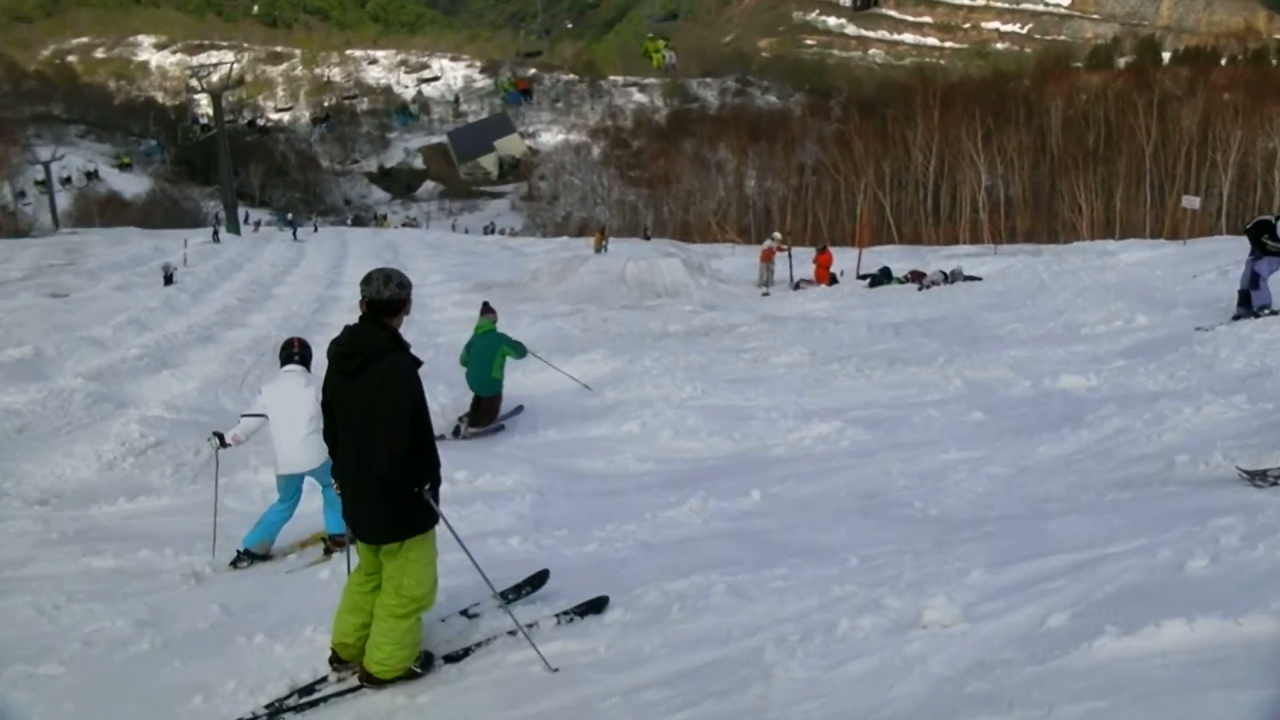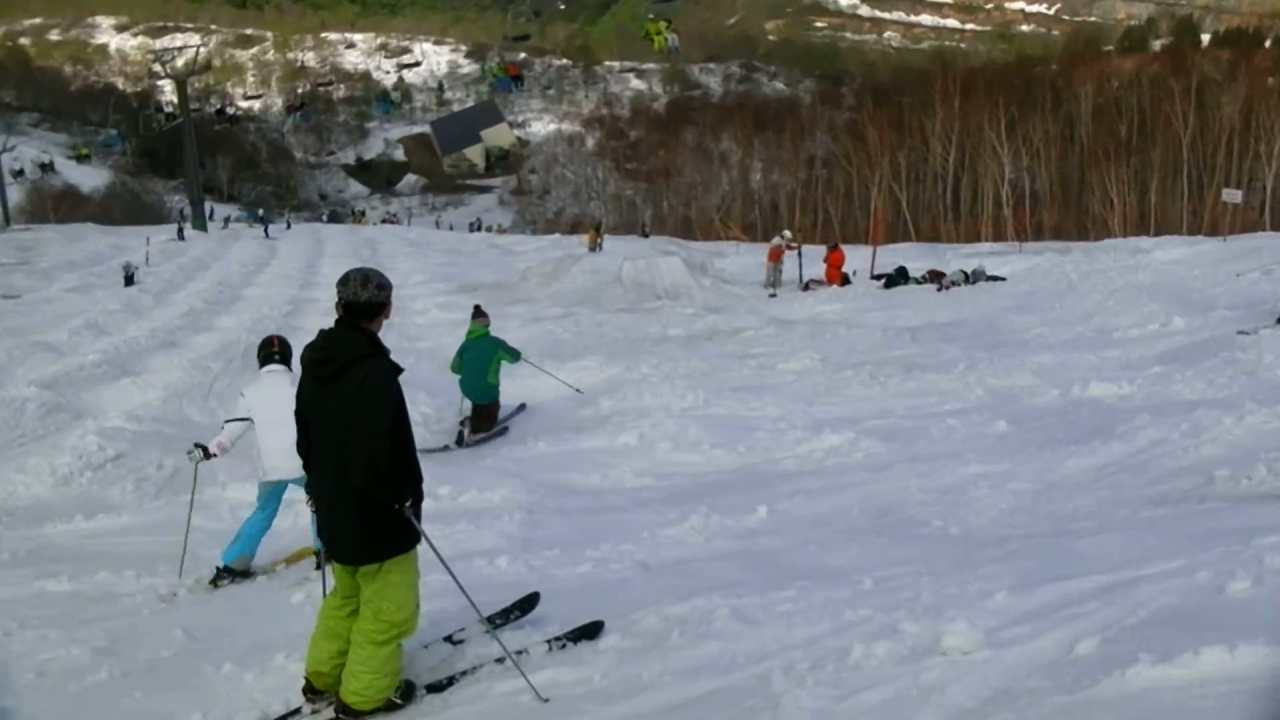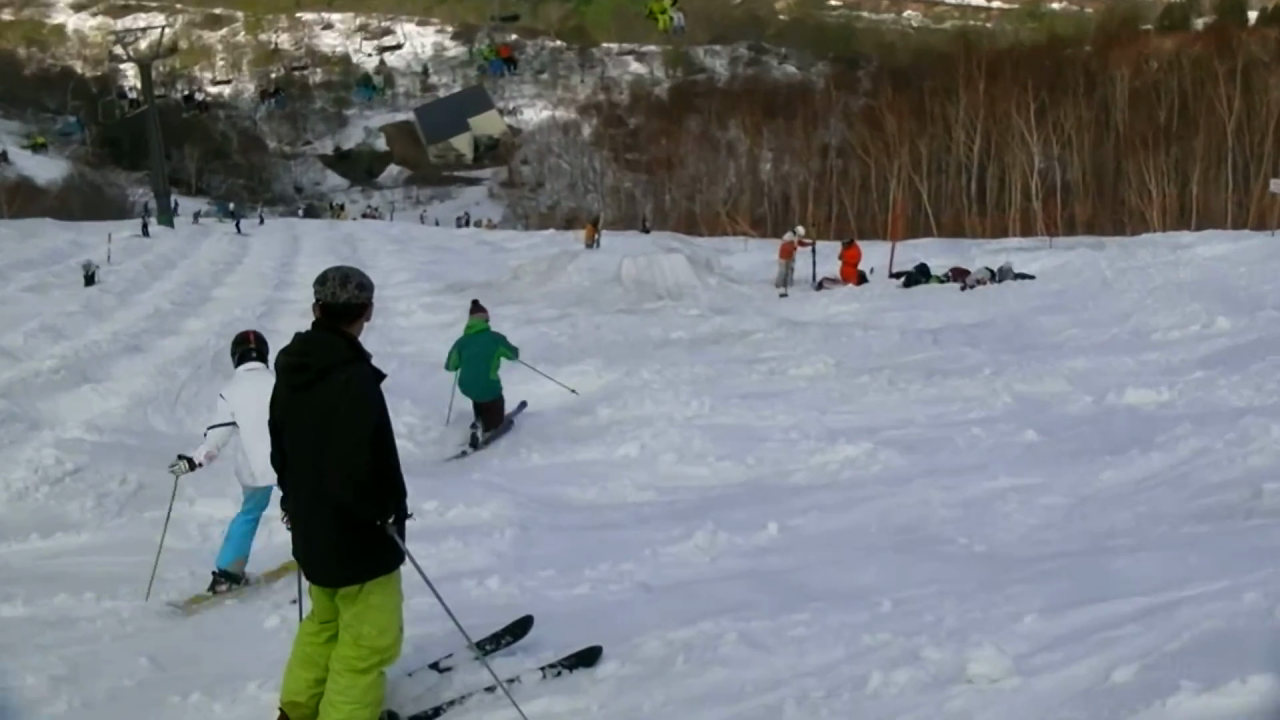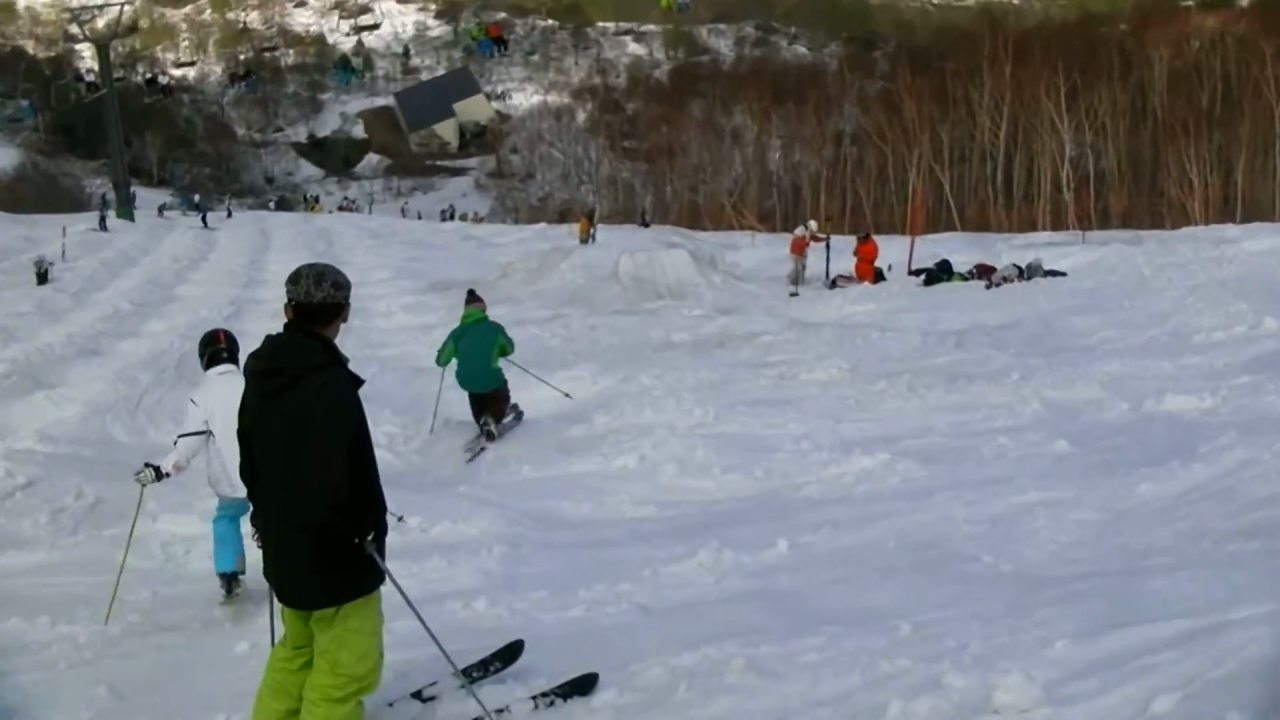
dt=0.1s
person 1, frame 1
left shoulder: (341, 358)
right shoulder: (395, 366)
left elbow: (332, 426)
right elbow: (407, 440)
right wrist: (424, 481)
left hip: (359, 495)
right hip: (398, 499)
left knee: (369, 571)
right knee: (407, 583)
left ankle: (347, 649)
right ankle: (386, 663)
person 1, frame 2
left shoulder: (316, 364)
right shoulder: (373, 372)
left elbow: (306, 439)
right elbow: (385, 454)
right wrist: (403, 498)
left hip: (334, 513)
right hip: (375, 520)
left knee: (347, 596)
right knee: (385, 608)
left ankle: (323, 678)
person 1, frame 3
left shoulder: (291, 369)
right shoulder: (354, 379)
left elbow: (281, 450)
right elbow: (363, 469)
right wrist: (386, 515)
left hip: (311, 529)
right hip: (358, 535)
left knee: (324, 617)
right knee: (367, 632)
person 1, frame 4
left shoulder: (262, 375)
right shoulder: (330, 385)
left elbow: (250, 465)
right elbow: (338, 484)
right wrist: (364, 534)
left hip: (282, 551)
right hip: (331, 558)
left knee: (298, 646)
right knee: (344, 667)
person 2, frame 1
left shoulder: (269, 389)
right shoulder: (314, 384)
left elbow: (251, 421)
left wrist: (227, 439)
left hip: (285, 461)
right hip: (314, 455)
left knee: (285, 502)
right knee: (331, 484)
left ankle: (252, 548)
right ankle: (336, 534)
person 2, frame 2
left shoulder: (252, 391)
left elbow: (235, 427)
left wrist: (210, 450)
left hip: (271, 469)
right hip: (304, 462)
left knee: (263, 513)
left ankle: (233, 564)
right ankle: (324, 548)
person 2, frame 3
left shoulder: (230, 391)
left elbow: (219, 434)
left wrist: (194, 460)
left hip: (254, 472)
left knee: (249, 514)
left ankle: (228, 569)
person 2, frame 4
left shoulder: (202, 395)
left elbow: (190, 442)
left wrist: (161, 469)
left hip: (231, 481)
left knee: (225, 519)
left ankle: (230, 574)
